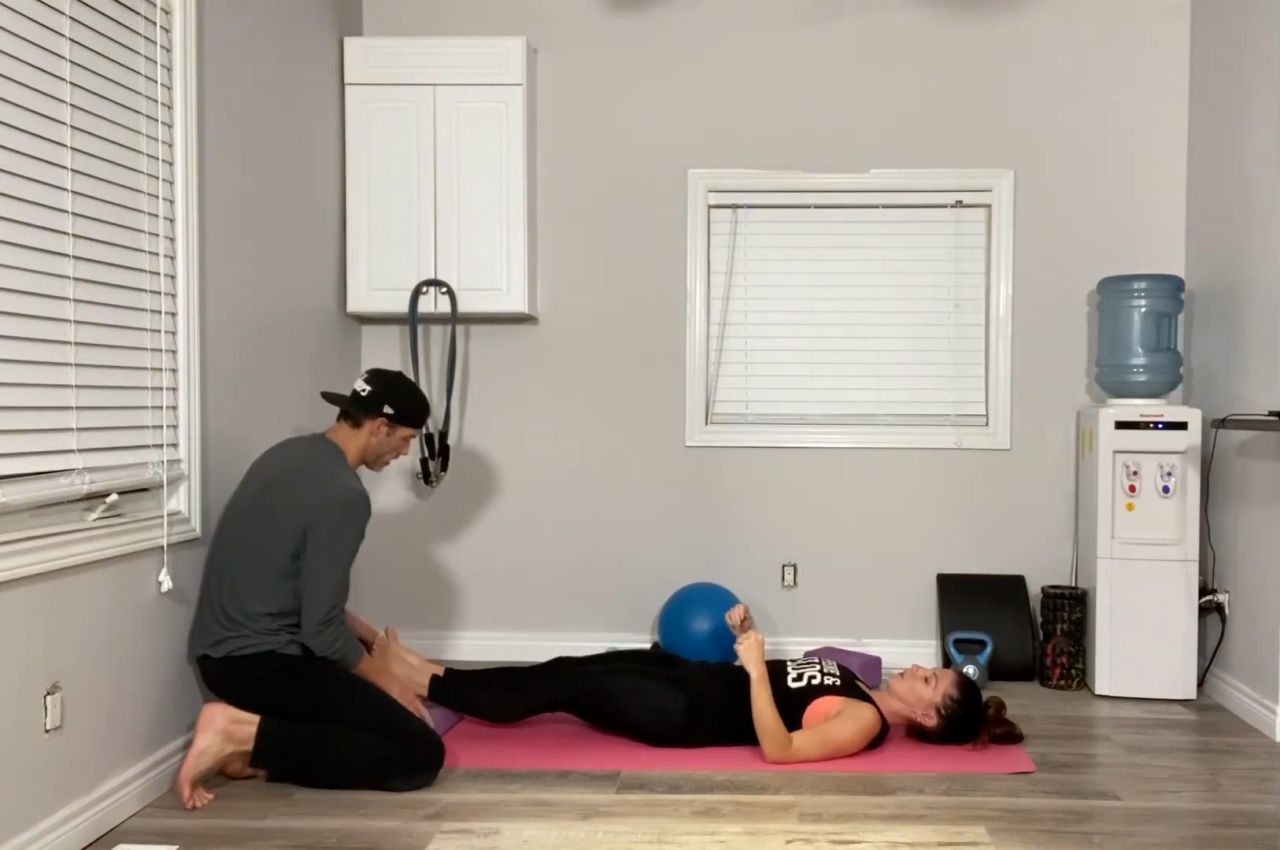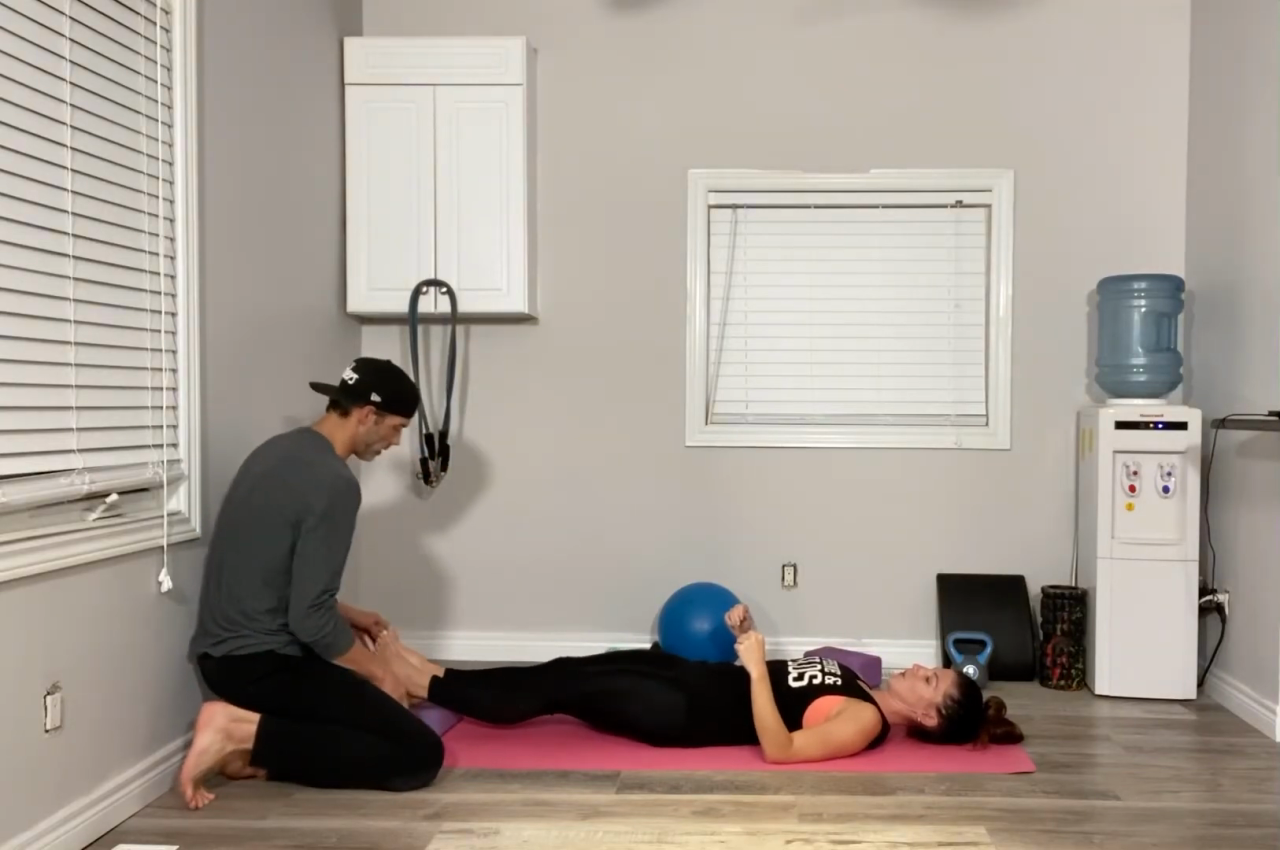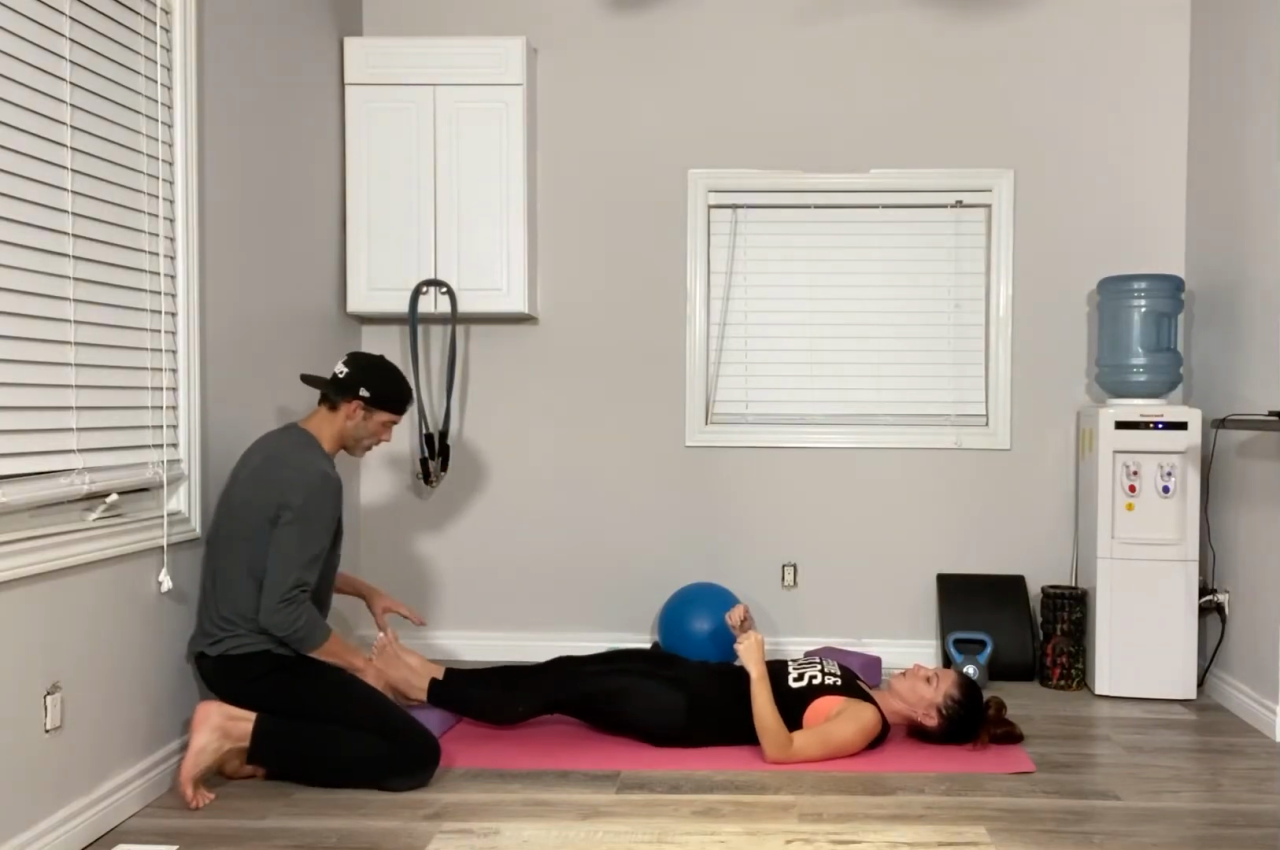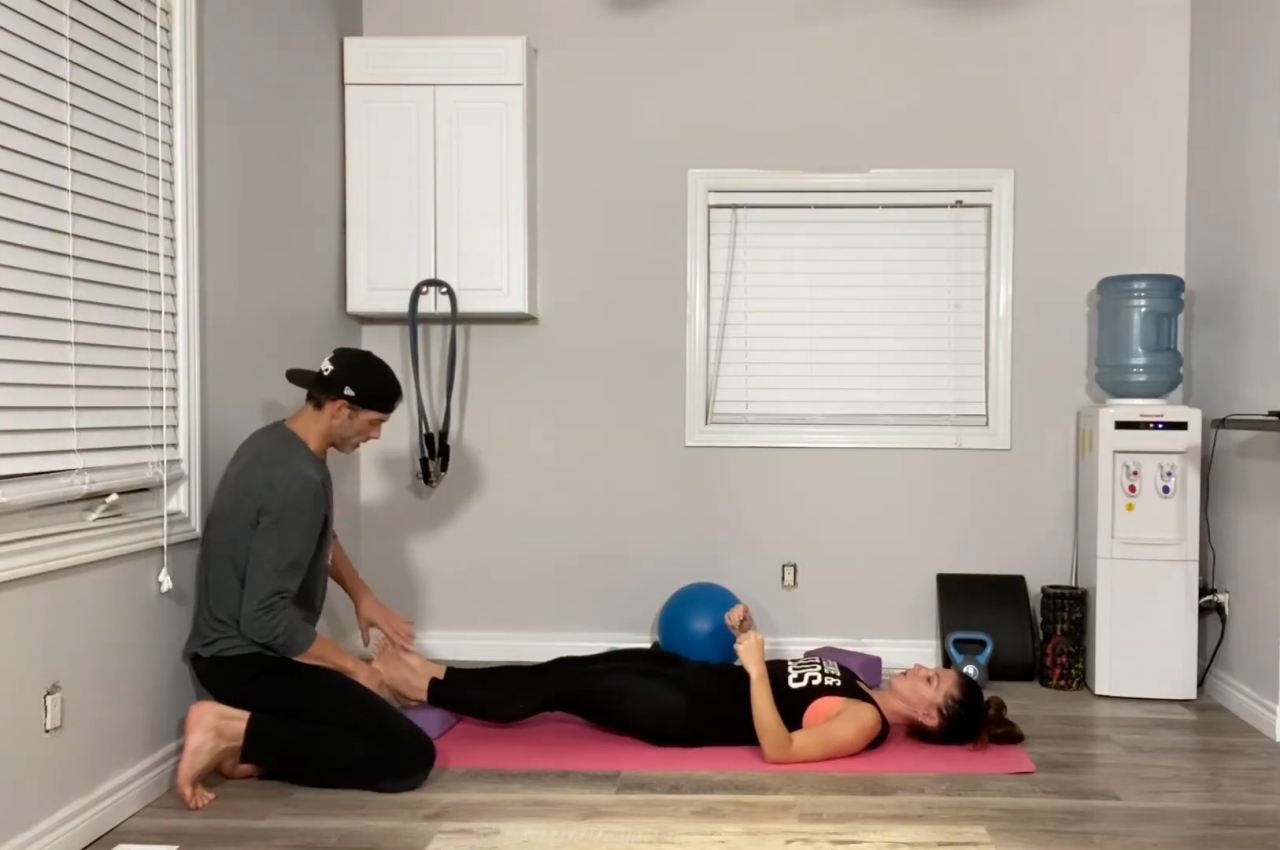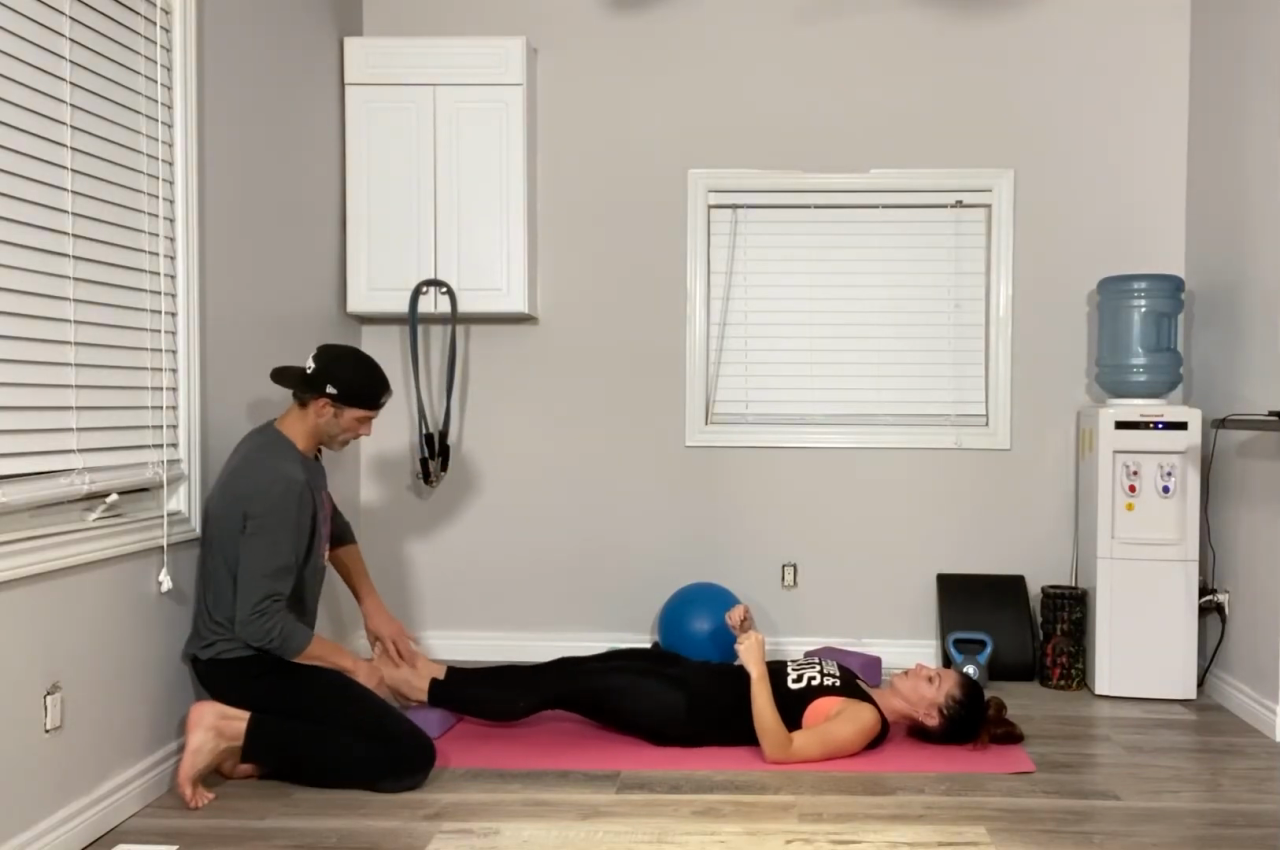
dt=0.2s
person 1, frame 1
left shoulder: (866, 722)
right shoulder: (862, 688)
left elbow: (779, 747)
left wrist: (754, 667)
right wrist: (749, 638)
left hip: (700, 713)
right hip: (706, 678)
left knee: (573, 689)
right knee: (571, 669)
left ankle: (430, 688)
right ankle: (439, 677)
person 1, frame 2
left shoulder: (866, 722)
right shoulder: (861, 689)
left elbow: (778, 747)
left wrist: (754, 666)
right wrist: (749, 636)
left hip: (700, 714)
right hip: (705, 678)
left knee: (569, 692)
right knee: (571, 669)
left ankle: (426, 688)
right ankle: (436, 676)
person 1, frame 3
left shoulder: (866, 723)
right shoulder: (862, 690)
left elbow: (778, 747)
left wrist: (753, 666)
right wrist: (749, 637)
left hip: (701, 714)
right hip: (705, 678)
left knee: (567, 692)
right knee: (572, 668)
left ankle: (427, 690)
right ankle: (439, 676)
person 1, frame 4
left shoulder: (865, 724)
right shoulder: (862, 690)
left elbow: (778, 747)
left wrist: (754, 666)
right wrist: (750, 637)
left hip: (700, 713)
right hip: (706, 678)
left knee: (569, 690)
right knee: (573, 669)
left ankle: (428, 689)
right ankle: (440, 676)
person 1, frame 5
left shoulder: (866, 722)
right shoulder: (862, 689)
left elbow: (778, 748)
left wrist: (754, 667)
right wrist: (749, 637)
left hip: (699, 712)
right hip: (707, 678)
left knee: (569, 687)
right knee: (573, 668)
left ankle: (429, 689)
right ankle: (440, 675)
person 2, frame 1
left shoulder: (291, 454)
right shoulder: (342, 494)
right elbow: (322, 629)
left wrist: (371, 639)
right wrist: (385, 682)
left hip: (223, 650)
right hip: (260, 660)
left knee: (365, 720)
right knee: (420, 755)
left ankle: (248, 728)
right ankle: (244, 735)
person 2, frame 2
left shoulder: (281, 450)
right shoulder: (333, 484)
right elbow: (311, 618)
left wrist: (349, 616)
right wrist: (379, 672)
left hip: (226, 651)
right hip: (261, 661)
left knee: (373, 723)
right knee: (419, 754)
left ankle: (247, 731)
right ankle: (245, 734)
person 2, frame 3
left shoulder: (278, 446)
right shoulder: (314, 479)
right elbow: (283, 611)
left wrist: (367, 591)
right wrist: (360, 665)
left hip: (228, 650)
right hip: (257, 660)
left knee: (370, 721)
right knee: (415, 754)
left ankle: (248, 738)
right ankle: (241, 732)
person 2, frame 4
left shoulder: (275, 443)
right shoulder: (296, 480)
right elbow: (265, 617)
left wrist: (362, 595)
right wrist: (353, 667)
left hip: (231, 651)
right hip: (249, 661)
left knee: (367, 721)
right knee: (410, 756)
left ankle: (247, 741)
right ankle: (234, 731)
person 2, frame 5
left shoulder: (277, 445)
right shoulder: (280, 482)
left elbow: (335, 531)
right elbow: (260, 622)
left wrist: (372, 605)
right wrist: (353, 665)
left hip: (251, 653)
right hip: (247, 662)
left knee: (370, 720)
right knee: (410, 756)
left ankle: (249, 742)
right ankle: (235, 730)
